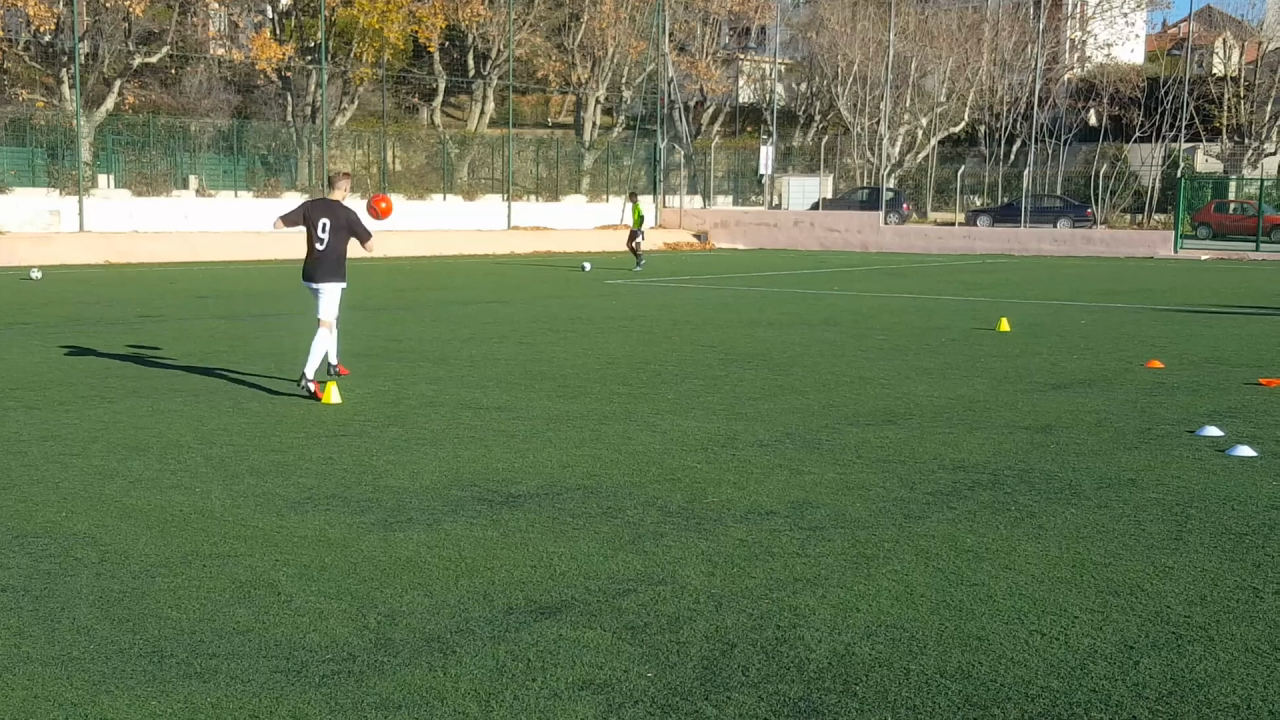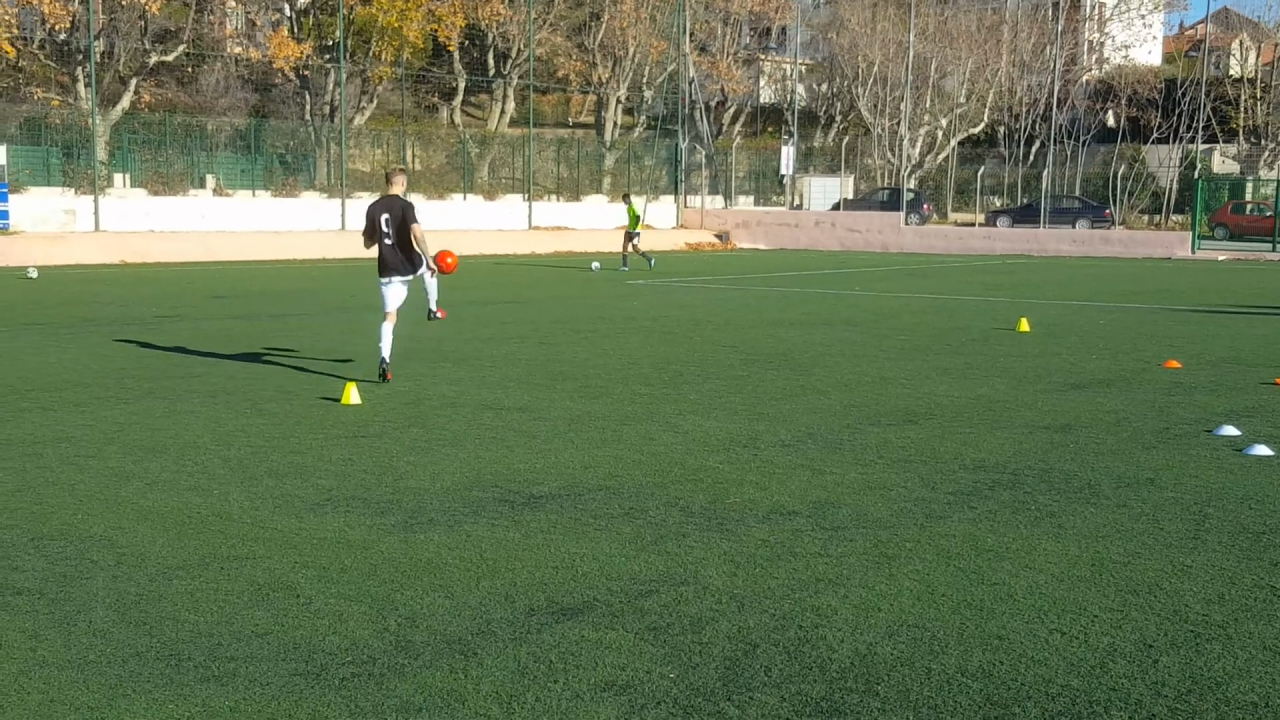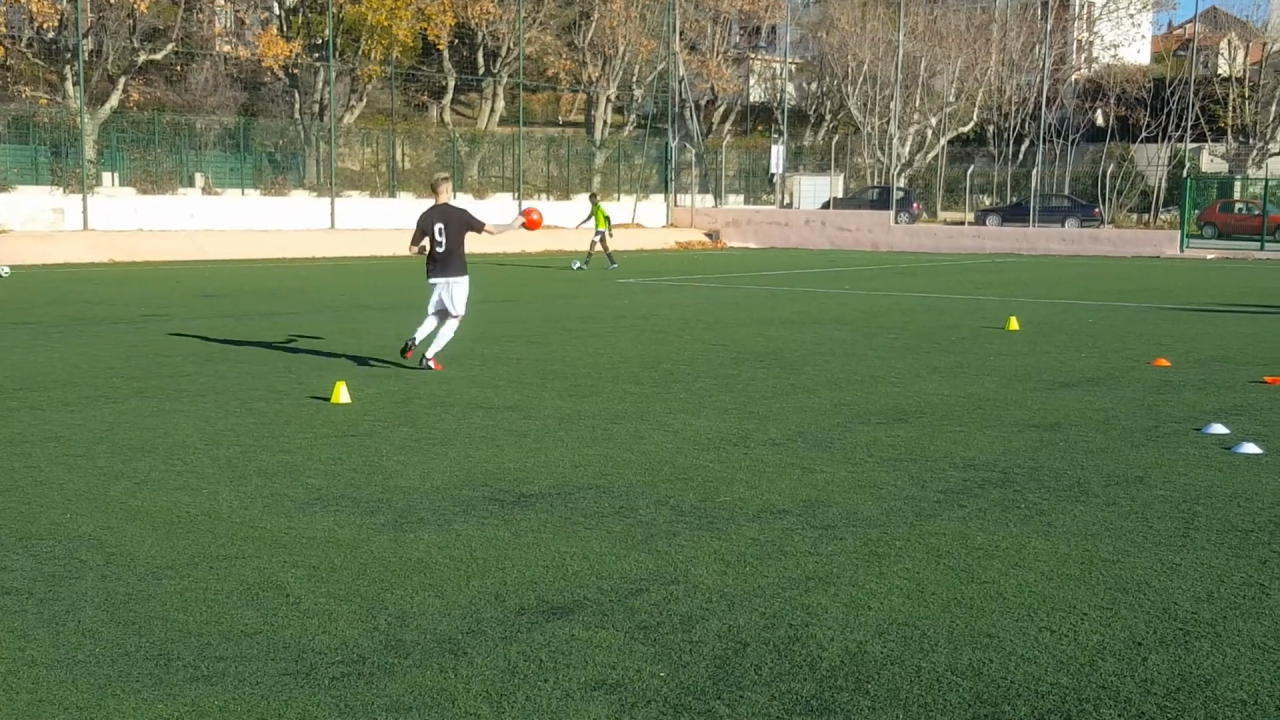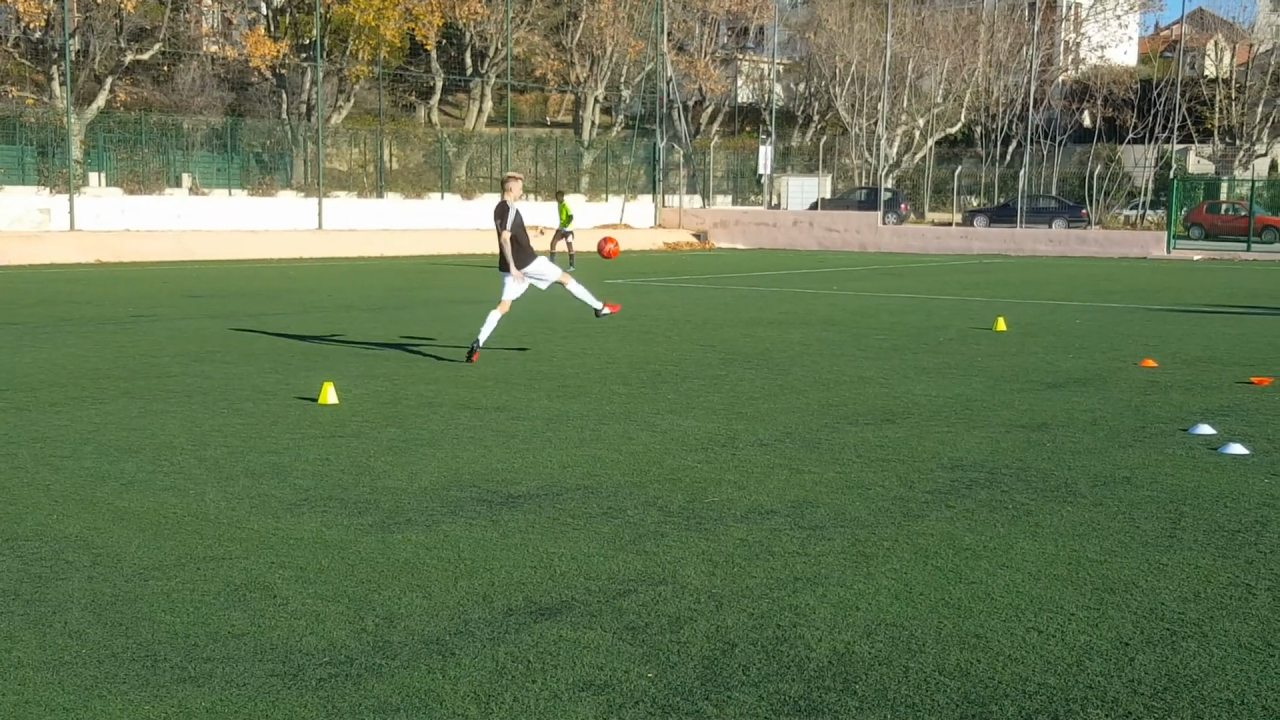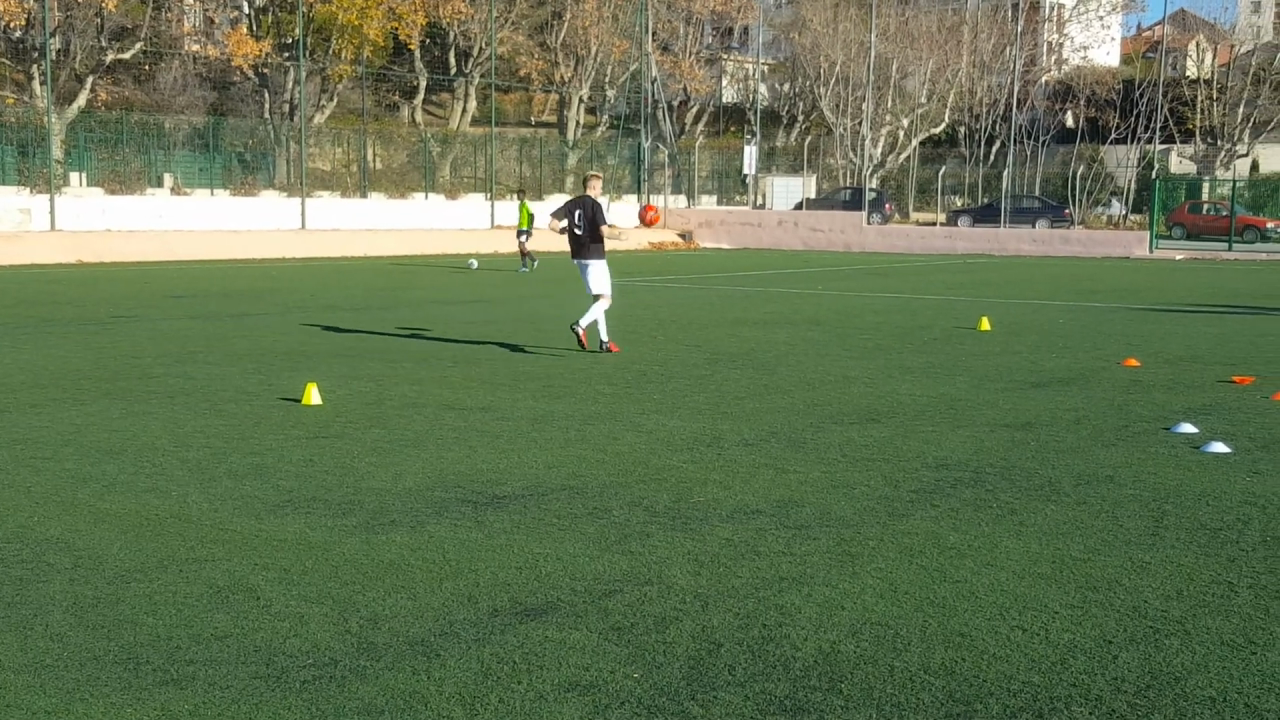
dt=0.4s
person 1, frame 1
left shoulder: (309, 206)
right shoulder: (348, 215)
left elbow: (278, 224)
right elbow: (369, 246)
left wrist: (304, 222)
right wrist: (358, 234)
left hip: (310, 275)
right hip: (332, 277)
left knee: (329, 318)
right knee: (325, 327)
left ankle: (333, 363)
right ankle: (308, 377)
person 1, frame 2
left shoulder: (373, 208)
right shoulder: (405, 205)
left elbow: (368, 243)
right elbow: (416, 233)
right wrist: (430, 260)
left hip: (387, 272)
right hip: (409, 266)
left knee: (390, 317)
right knee: (427, 268)
left ankle: (385, 359)
right ankle: (433, 309)
person 1, frame 3
left shoulder: (425, 217)
right shoulder: (460, 214)
left elbow: (412, 249)
right elbow: (491, 230)
left wrist: (424, 249)
right wrist: (513, 225)
left hip: (436, 275)
right hip: (456, 274)
left knee: (438, 316)
right knee: (454, 318)
left ankle: (415, 340)
right ankle: (428, 357)
person 1, frame 4
left shoulder: (499, 208)
right shoulder: (509, 209)
right elbow: (505, 239)
right wrist: (513, 267)
left hip: (509, 267)
right hip: (528, 262)
left knee: (503, 307)
right knee: (566, 278)
left ankle: (478, 343)
right ankle: (600, 307)
person 1, frame 5
left shoulder: (570, 204)
right shoulder: (595, 205)
left elbow: (552, 225)
right elbow: (605, 232)
left wrist: (568, 230)
right wrist: (619, 236)
left hip: (579, 256)
right hip: (595, 256)
left knee: (598, 297)
right knee: (605, 300)
left ankle: (604, 341)
right ankle: (581, 325)
